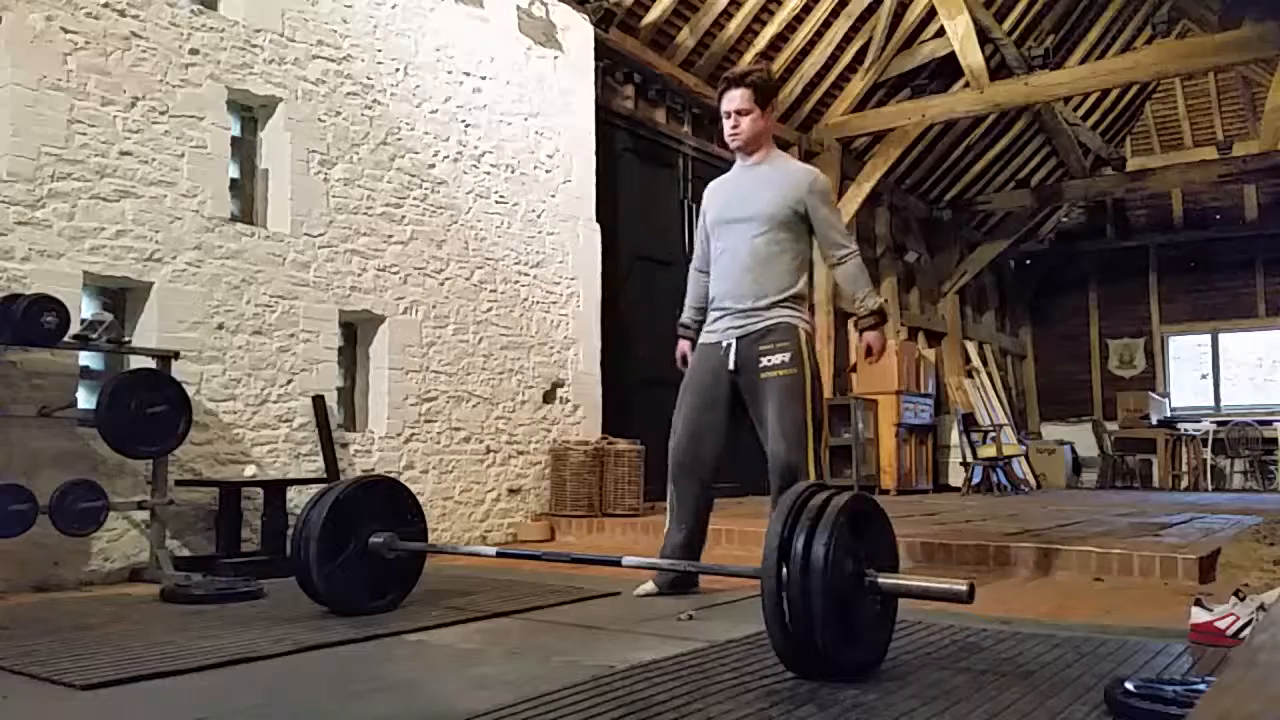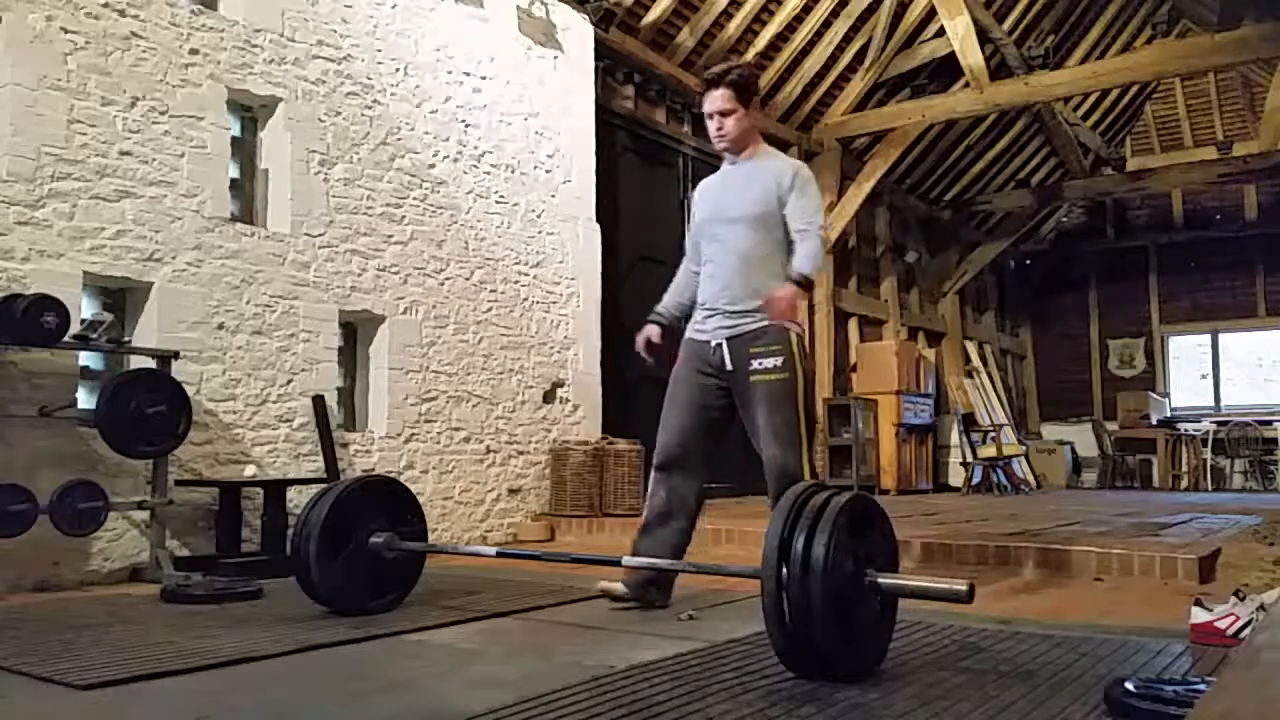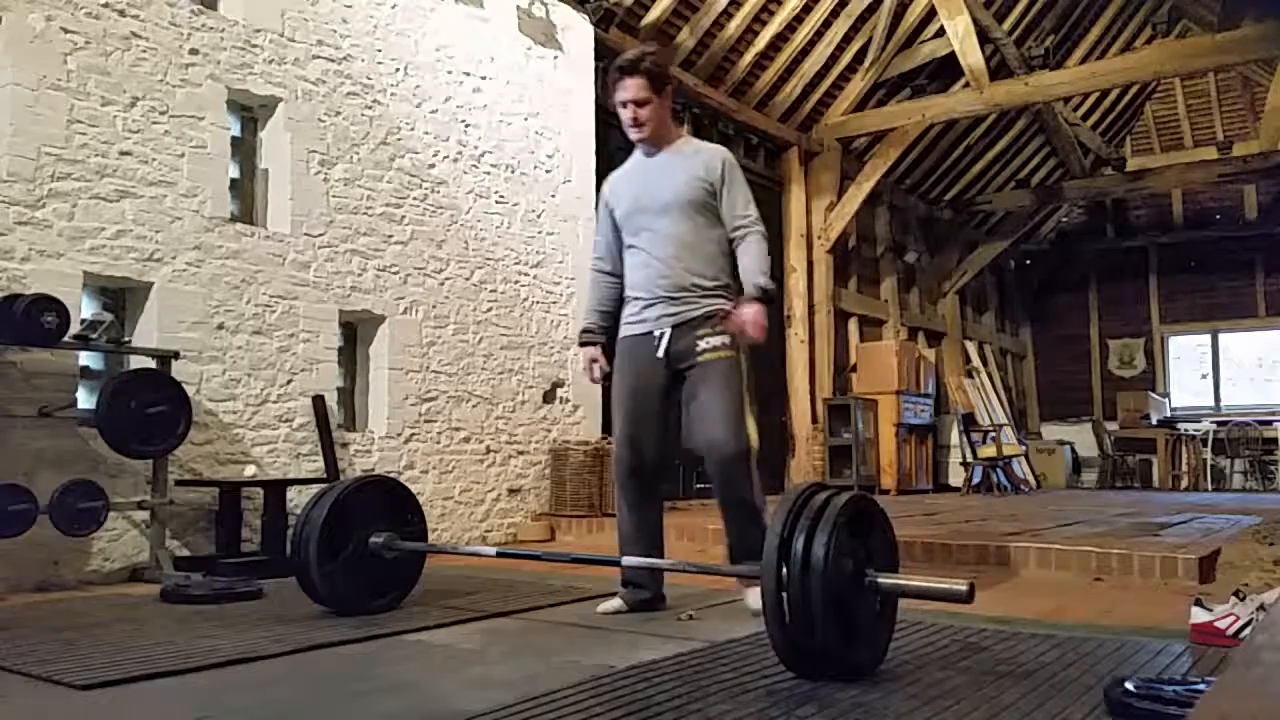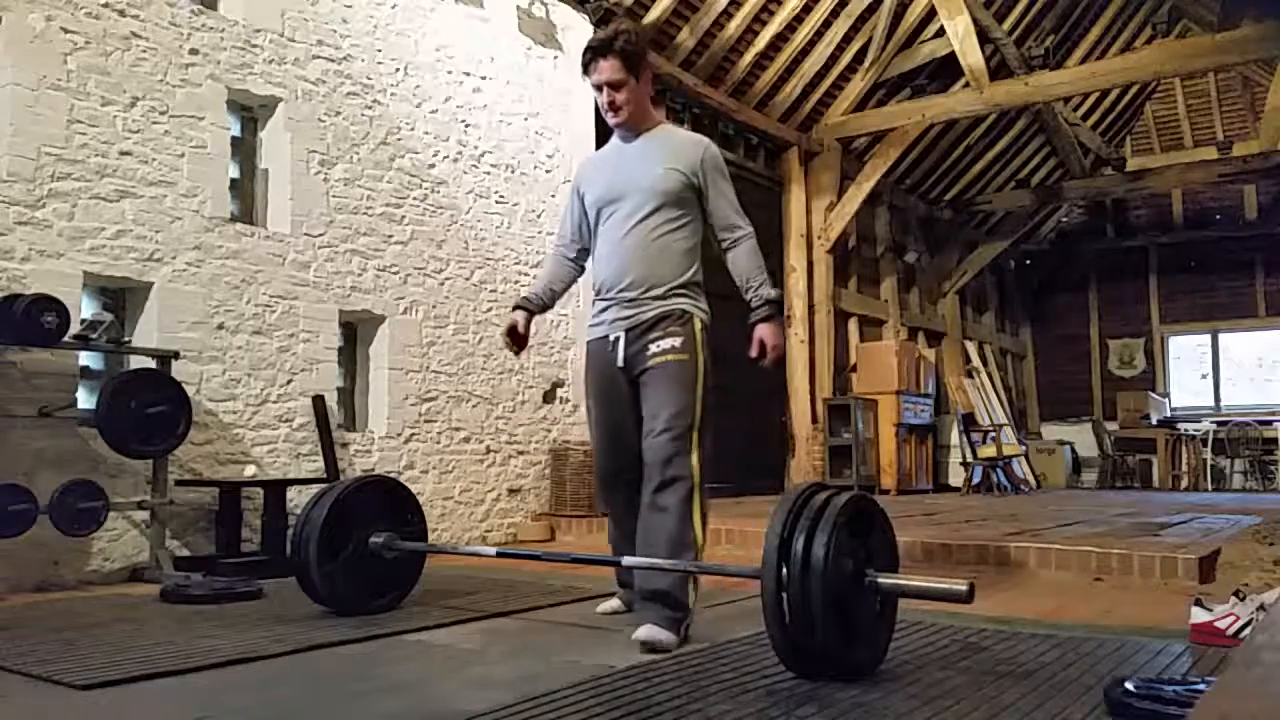
dt=0.4s
person 1, frame 1
left shoulder: (803, 180)
right shoulder: (715, 191)
left elbow: (842, 253)
left wrist: (869, 316)
right wrist: (687, 329)
left hip: (777, 334)
right hip: (716, 339)
left knee: (788, 459)
right knee: (687, 454)
right ankle: (678, 567)
person 1, frame 2
left shoulder: (789, 174)
right shoulder: (705, 190)
left elbow: (811, 238)
left wrist: (796, 284)
right wrist: (659, 318)
left hip: (765, 337)
right hip: (703, 340)
left knee: (784, 463)
right knee: (675, 455)
right ankle: (650, 575)
person 1, frame 3
left shoulder: (712, 161)
right shoulder: (616, 183)
left elbow: (749, 232)
right elbow: (605, 268)
left wrist: (755, 297)
right wrist: (591, 335)
left hip: (706, 325)
right hip: (639, 335)
left knee: (723, 444)
right knee: (634, 461)
left ankle: (756, 569)
right ankle: (641, 585)
person 1, frame 4
left shoulder: (694, 151)
right shoulder: (591, 169)
left elbow: (736, 236)
right elbow: (568, 252)
left wrist: (765, 308)
right wrist: (528, 305)
left hip: (670, 323)
right hip: (606, 332)
left knee: (667, 457)
right knee: (615, 470)
left ankle: (663, 607)
right ankle: (634, 584)
